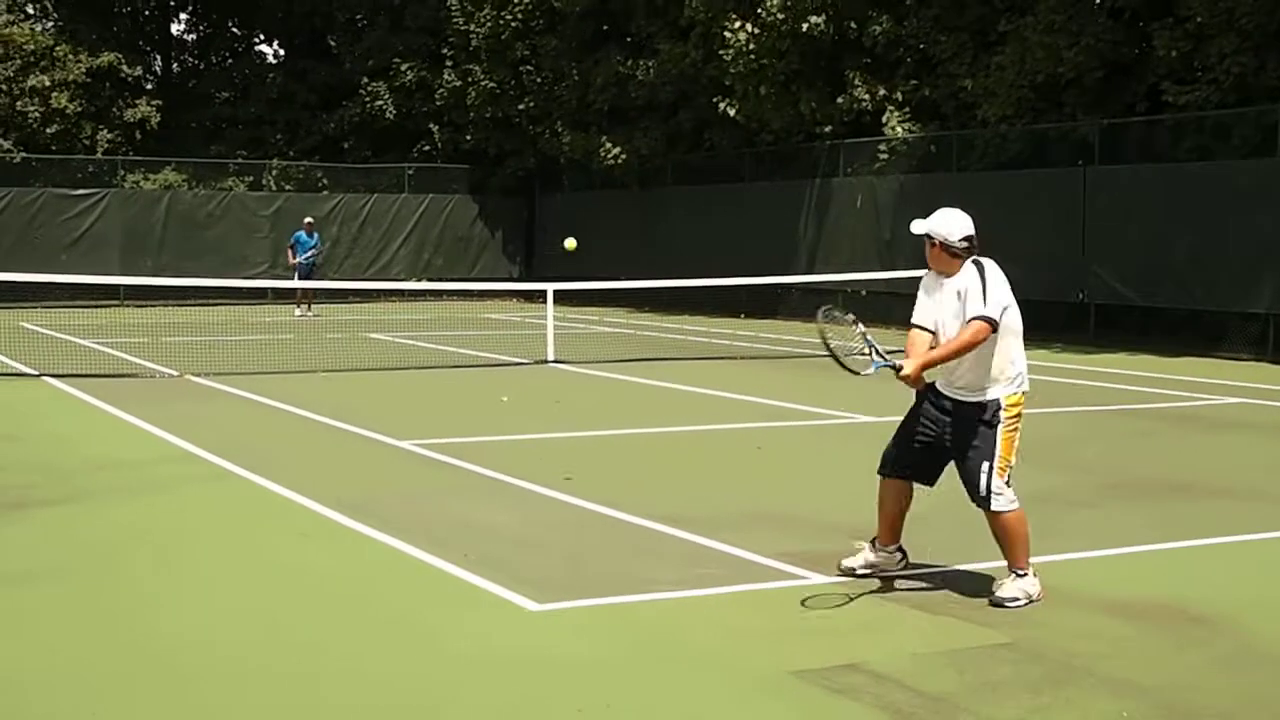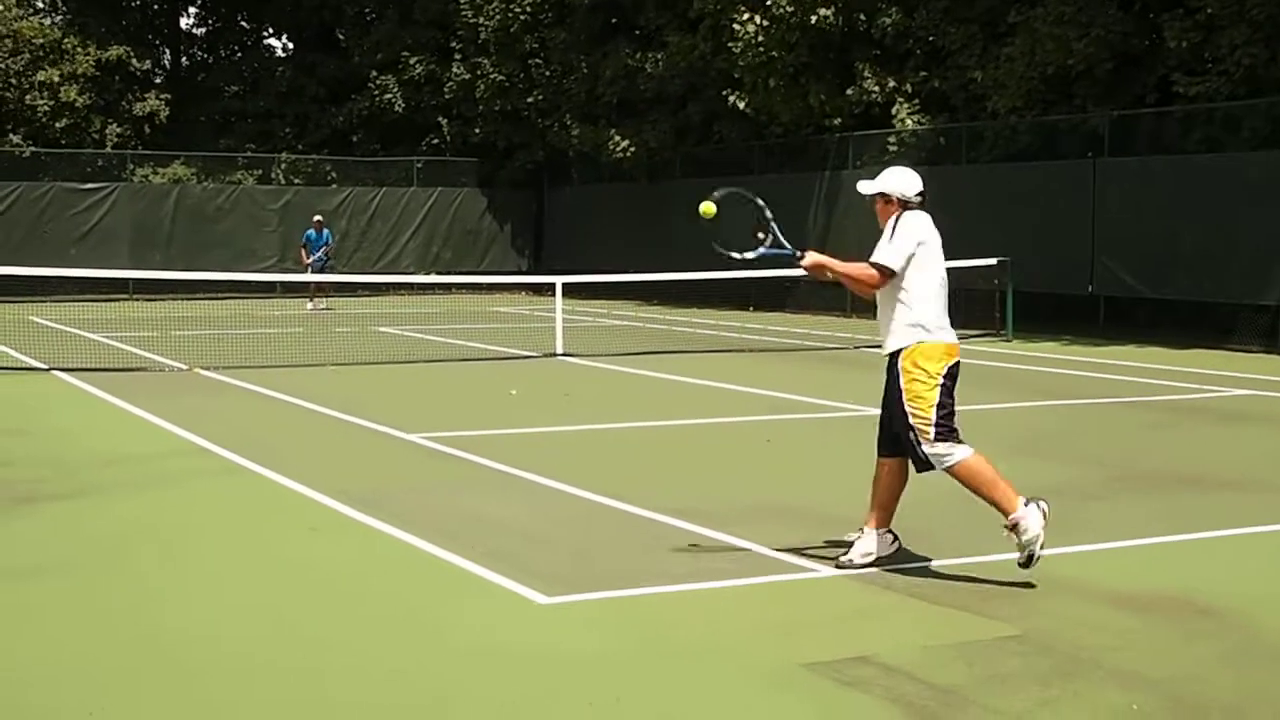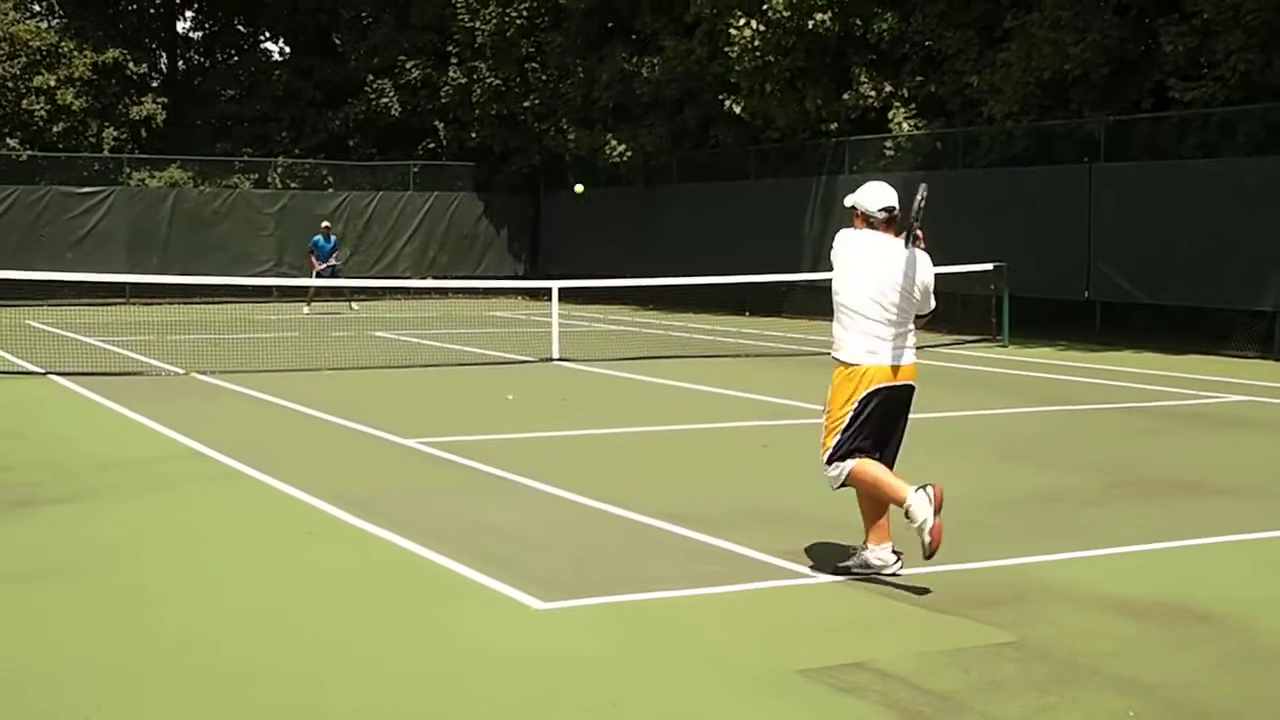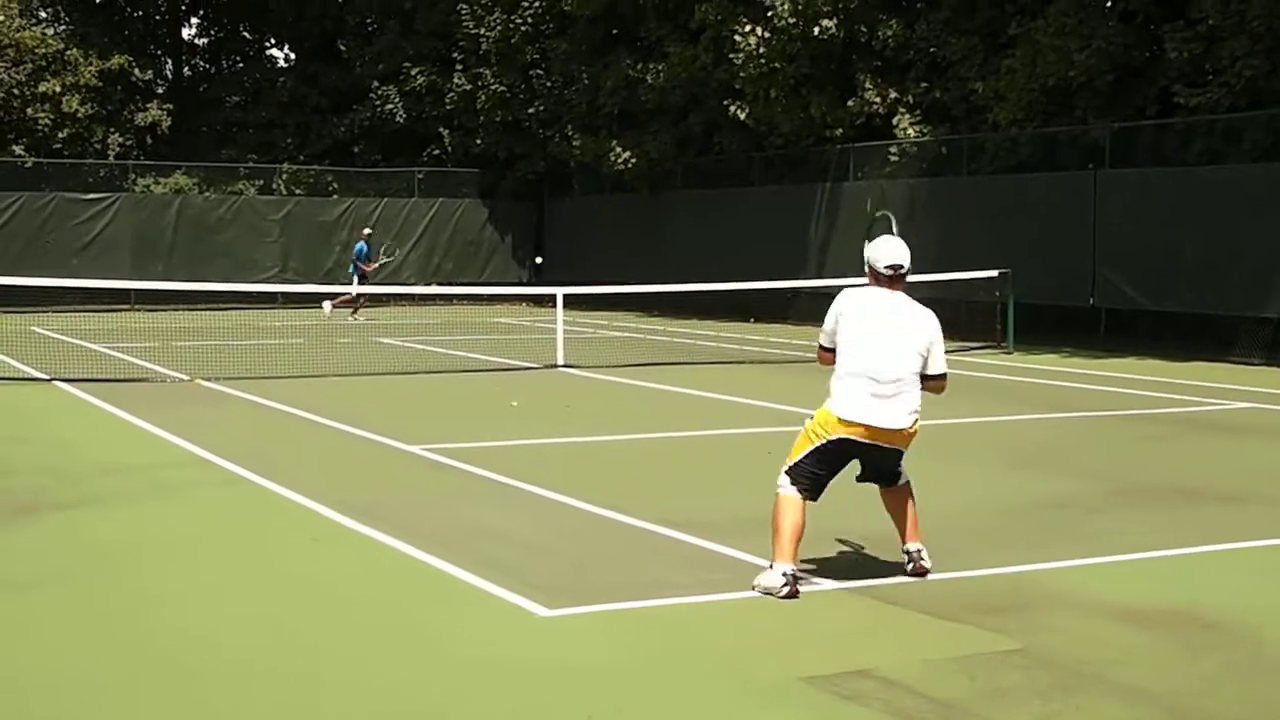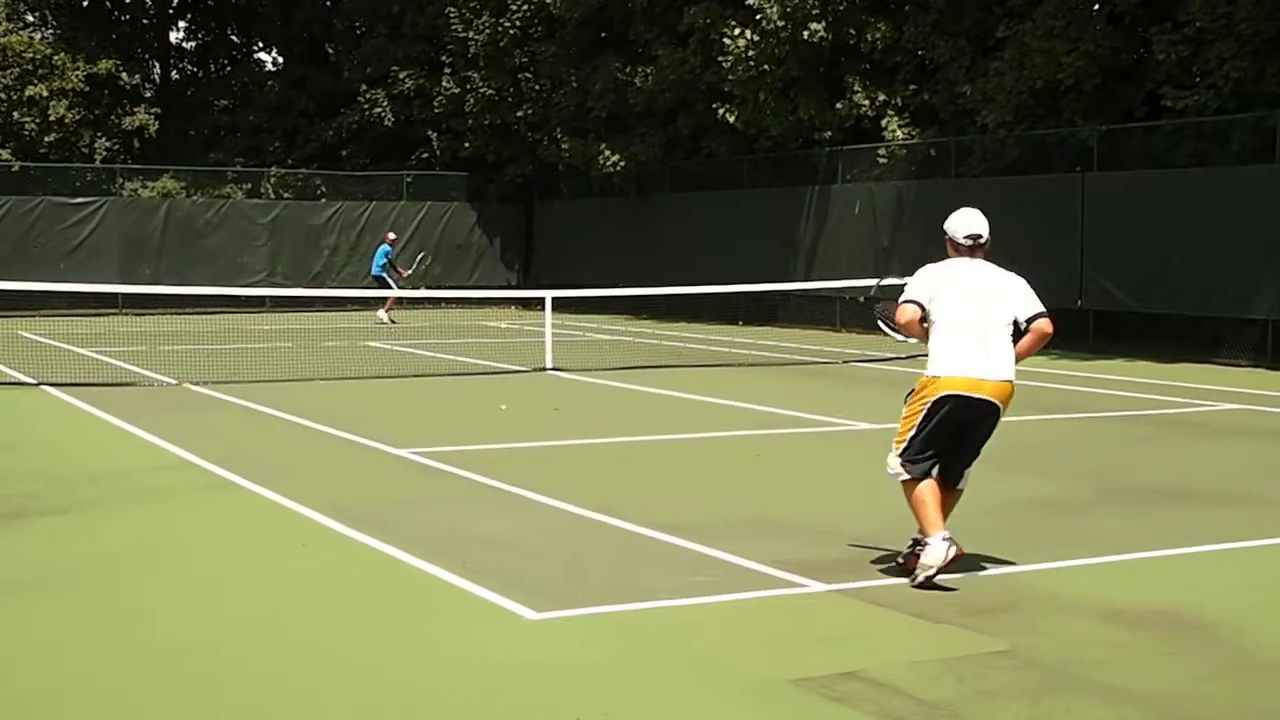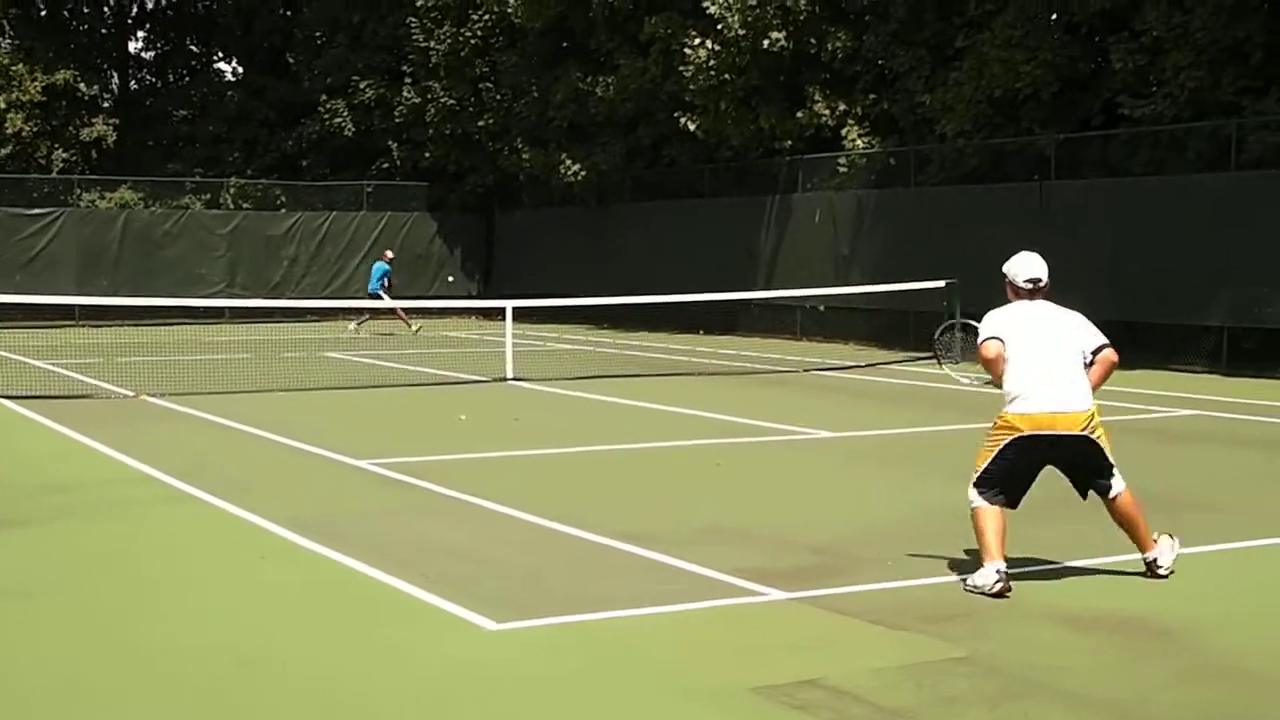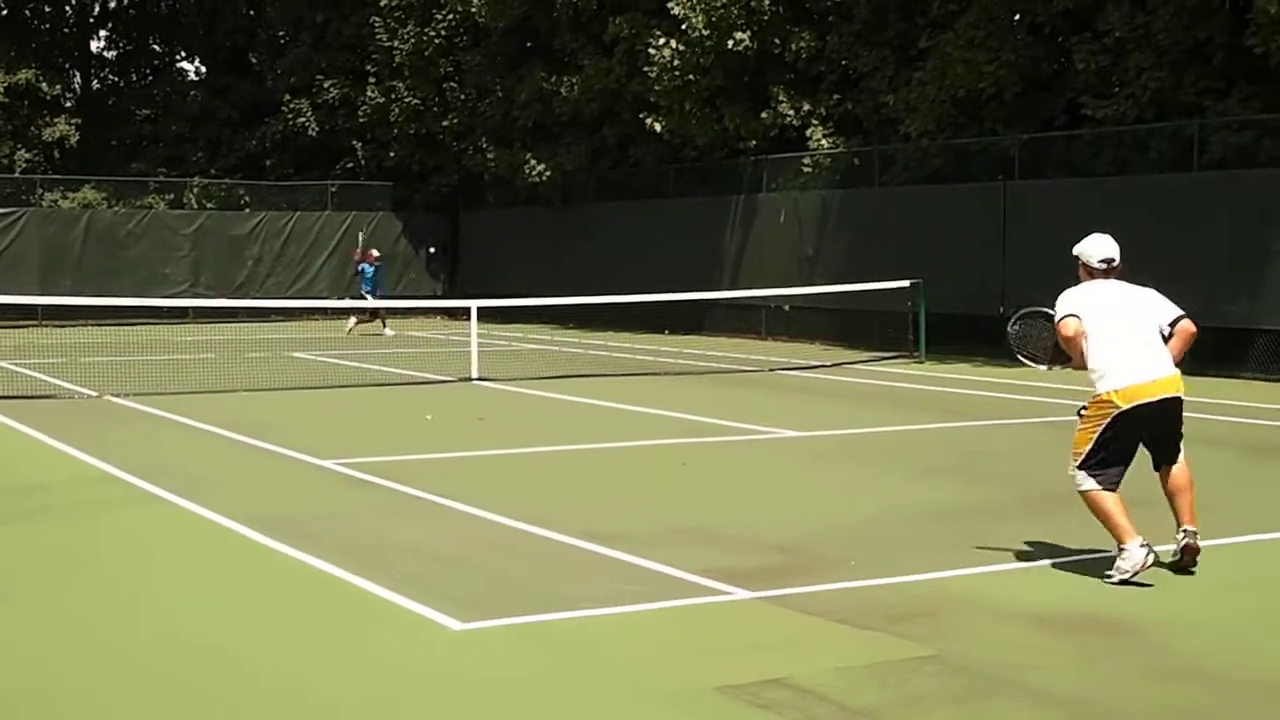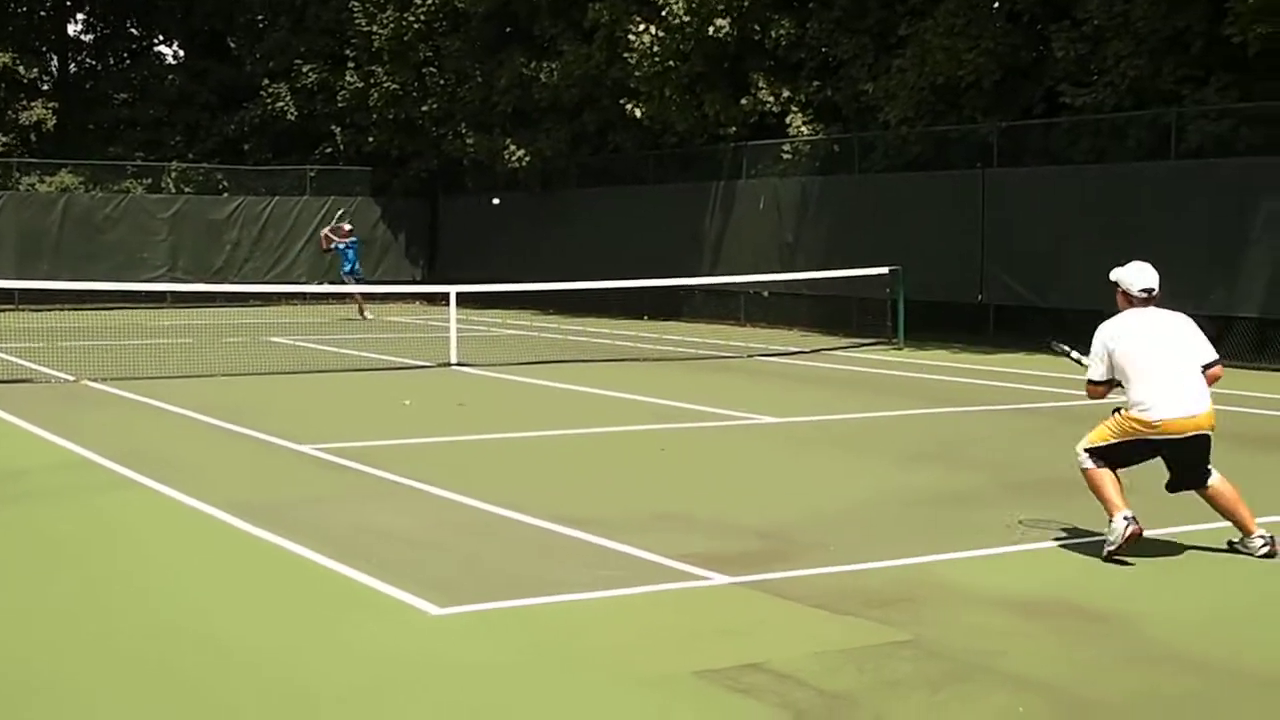
dt=0.3s
person 1, frame 1
left shoulder: (983, 274)
right shoulder: (931, 281)
left elbow: (977, 332)
right elbow: (920, 334)
left wrist: (925, 363)
right wrist: (915, 366)
left hip: (993, 401)
right hip: (943, 394)
left knee: (992, 490)
right knee: (897, 466)
left ankle: (1022, 577)
right ankle: (886, 551)
person 1, frame 2
left shoulder: (911, 223)
right shoulder: (903, 230)
left elbow: (874, 278)
right elbow: (878, 287)
left wrist: (827, 265)
right wrist: (837, 271)
left hip: (925, 354)
right hip: (908, 353)
left knee: (938, 446)
right knee: (890, 449)
left ankle: (1021, 514)
right ankle: (876, 534)
person 1, frame 3
left shoulder: (846, 242)
right shoulder: (918, 262)
left hip: (860, 369)
right hip: (903, 373)
left knee: (840, 461)
right knee: (875, 461)
left ankle: (915, 499)
right ankle: (879, 551)
person 1, frame 4
left shoulder: (849, 300)
right shoulder: (926, 319)
left elbow: (826, 356)
right elbow: (937, 383)
left hip: (844, 419)
right hip: (898, 428)
left knee: (792, 486)
right knee: (891, 474)
left ankle: (780, 572)
right ankle: (915, 552)
person 1, frame 5
left shoulder: (931, 274)
right shoulder: (1013, 281)
left elbow: (905, 318)
right elbow: (1043, 328)
right wrist: (1010, 357)
left hip: (946, 383)
right hip: (996, 387)
left knee: (909, 465)
right knee: (952, 470)
left ankle: (935, 541)
right ankle: (924, 546)
person 1, frame 6
left shoulder: (998, 318)
right shoulder: (1072, 318)
left elbow: (990, 354)
right elbow: (1107, 357)
left wrist: (1004, 381)
right wrist: (1081, 393)
left hip: (1024, 421)
right hip: (1079, 418)
left knee: (985, 494)
right knee: (1108, 485)
left ankle: (993, 570)
right ankle: (1156, 552)
person 1, frame 7
left shoulder: (1073, 296)
right shoulder: (1146, 294)
left elbow: (1069, 331)
right elbow: (1187, 329)
left wrist: (1080, 360)
right wrist: (1162, 367)
left hip: (1119, 397)
right hip: (1166, 388)
left knee: (1091, 478)
right knee: (1171, 459)
left ankle: (1132, 547)
right ankle: (1187, 533)
person 1, frame 8
left shoulder: (1108, 329)
right shoulder: (1182, 322)
left elbow: (1095, 390)
right elbow: (1215, 372)
left hip: (1148, 423)
right hip: (1198, 419)
left knee: (1090, 455)
right knee: (1202, 479)
left ankle: (1122, 521)
right ankle: (1256, 537)
